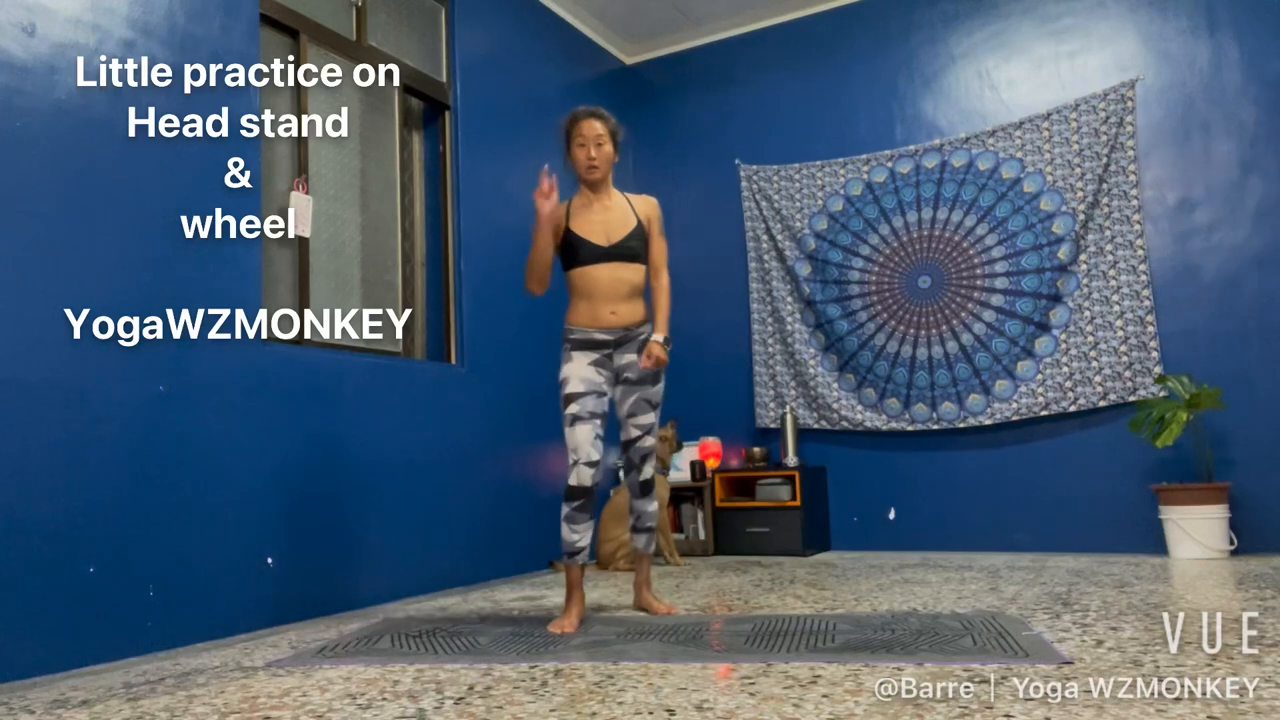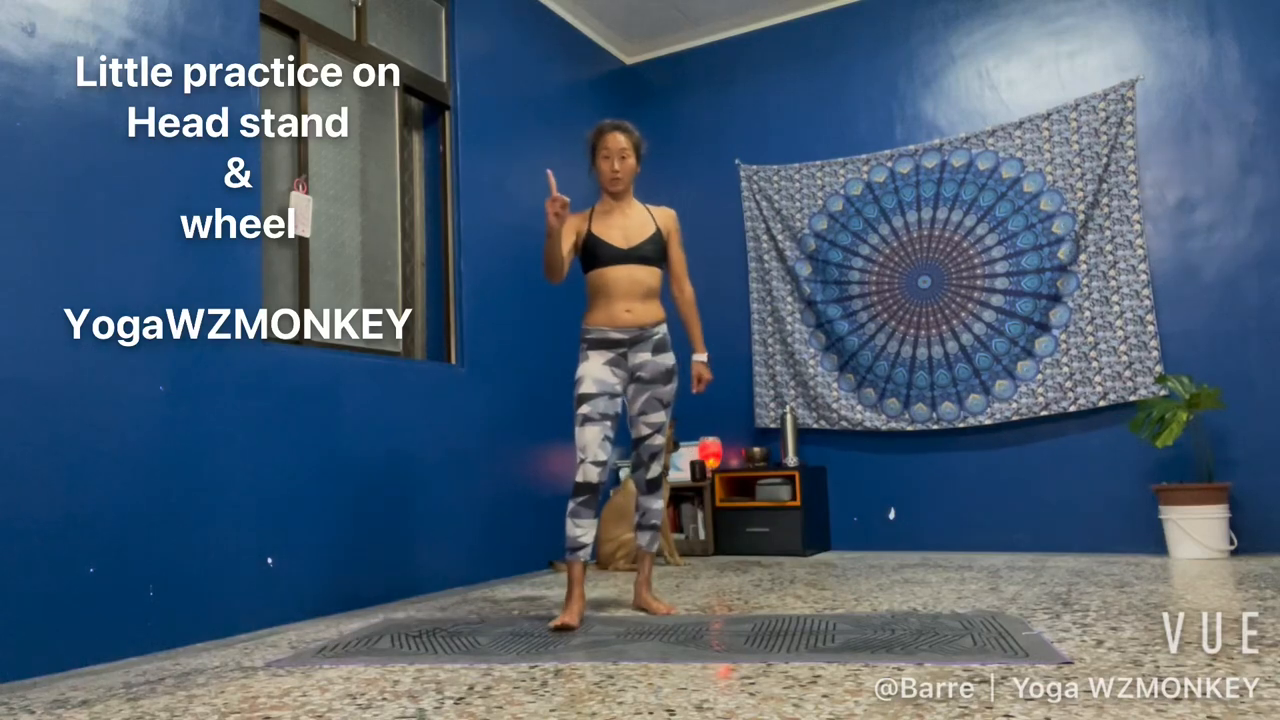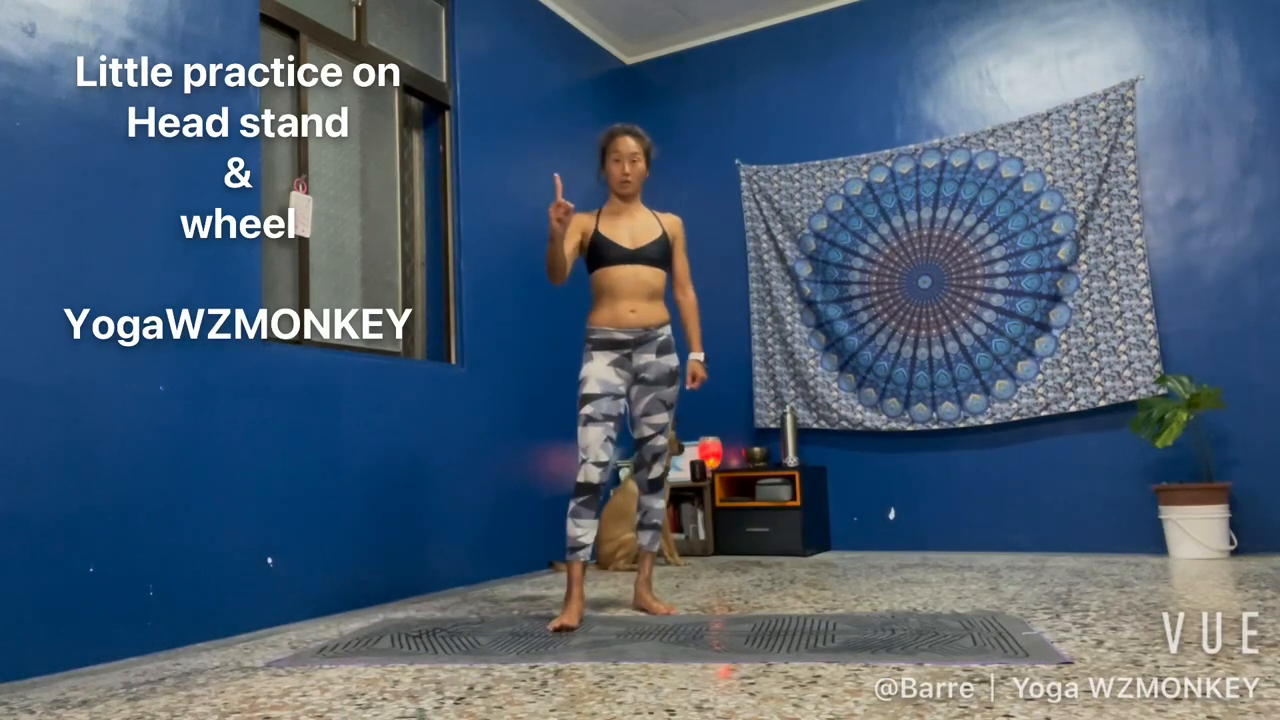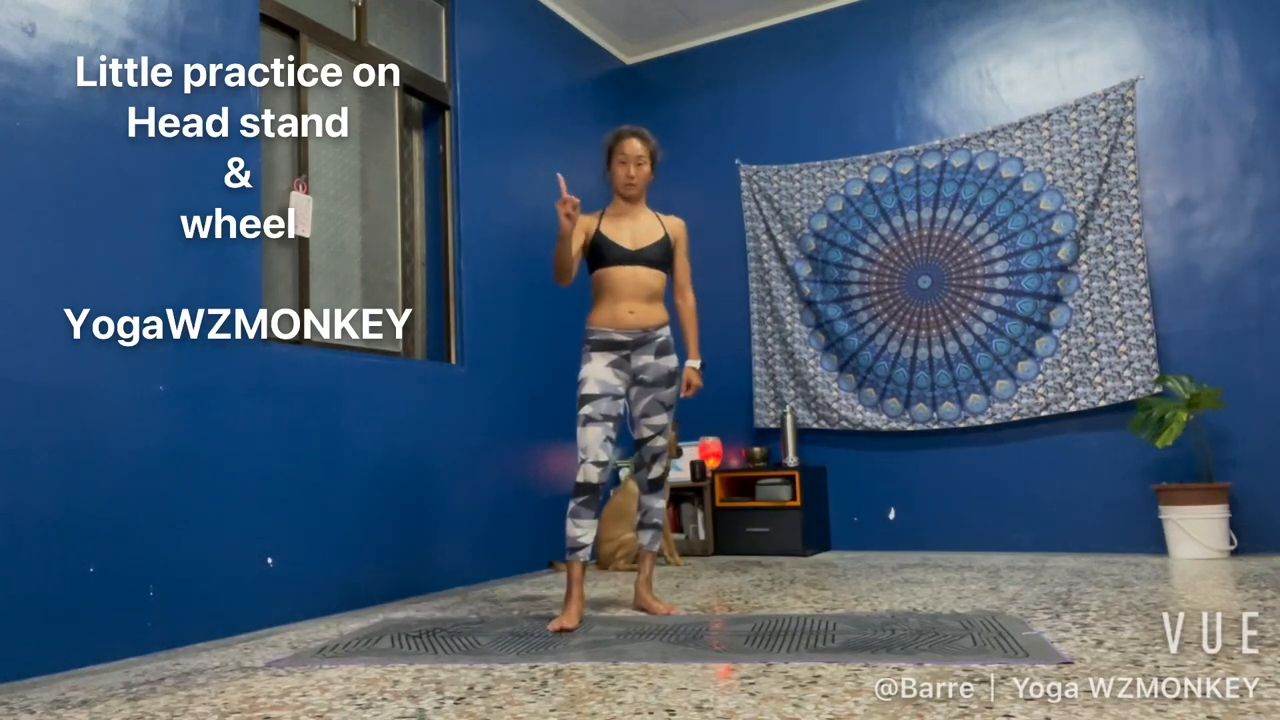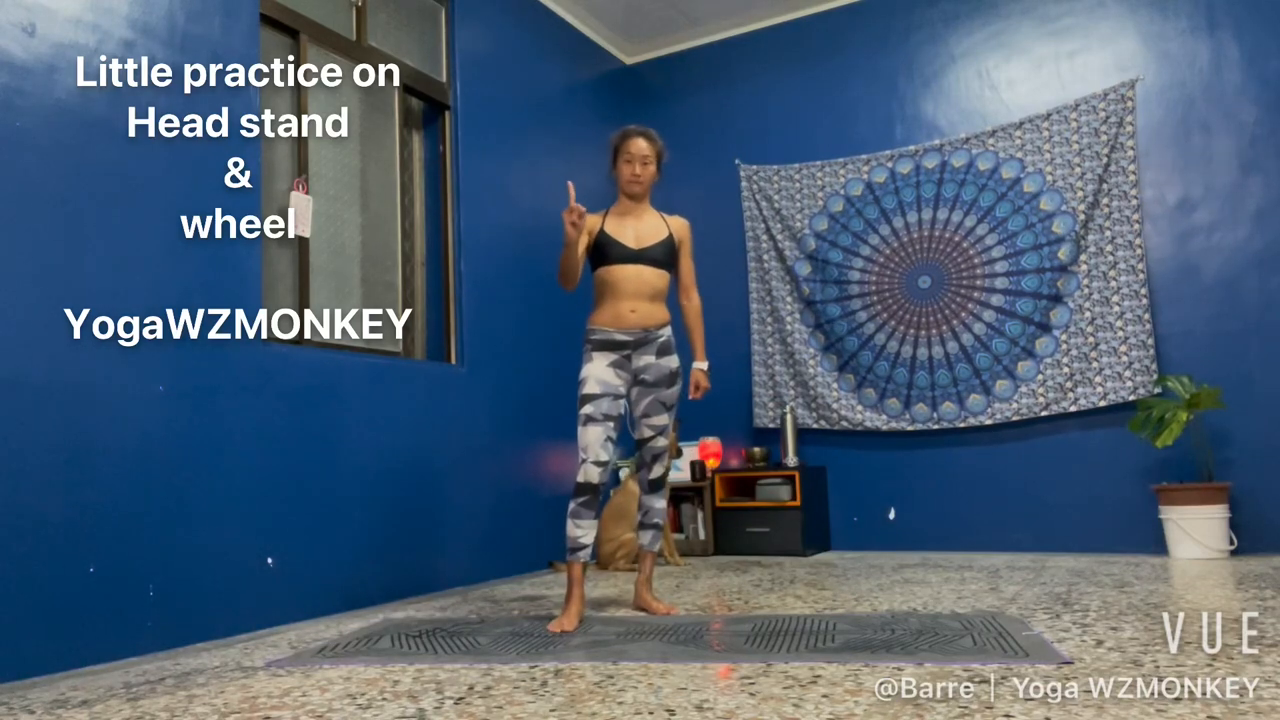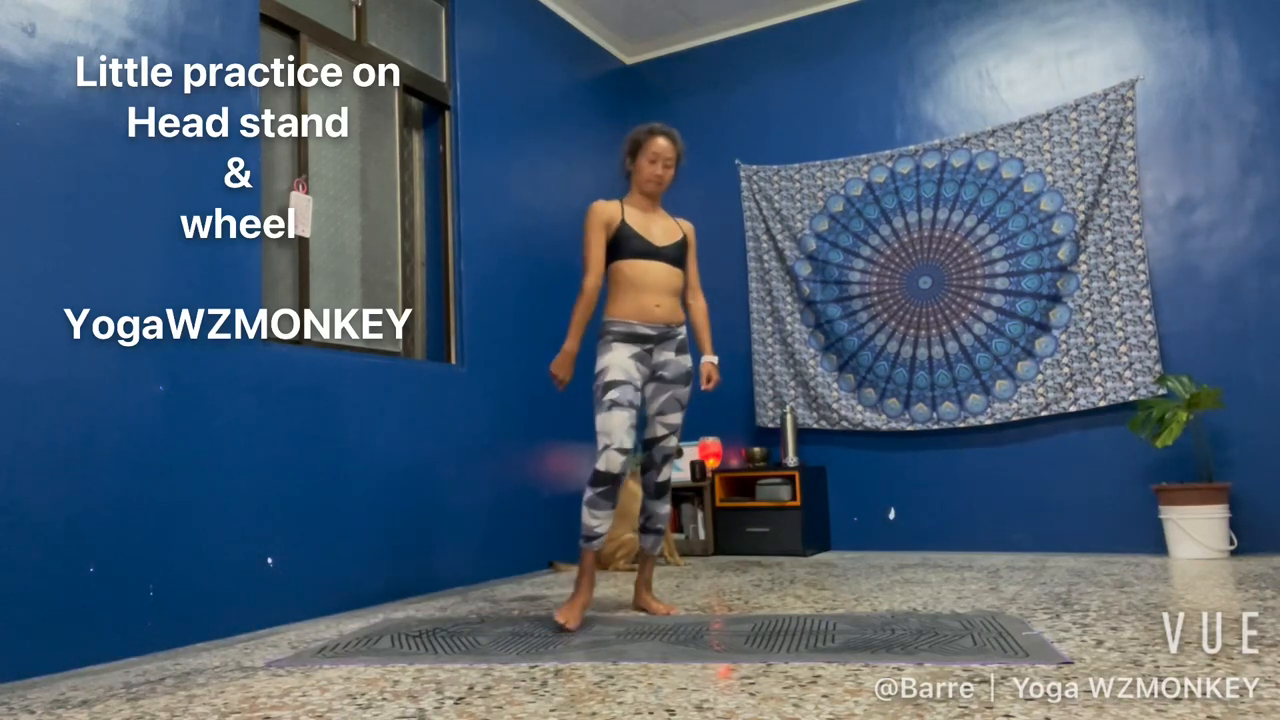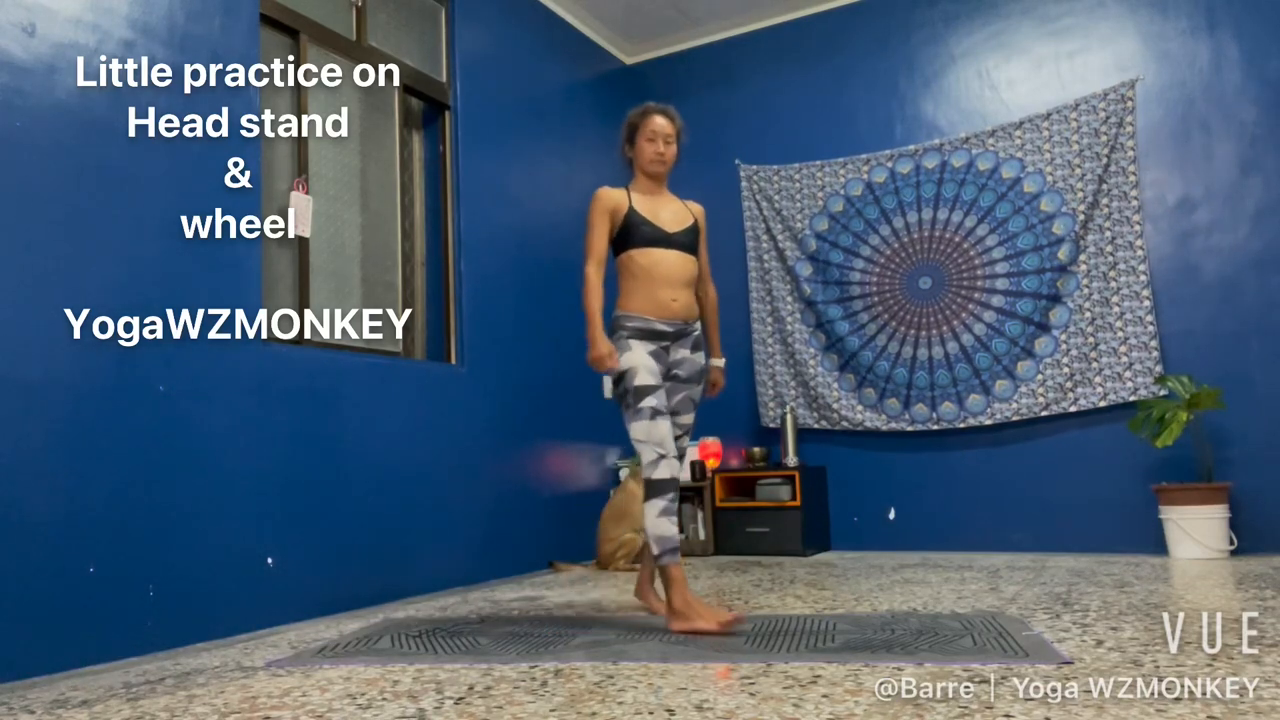
dt=0.4s
person 1, frame 1
left shoulder: (645, 208)
right shoulder: (556, 217)
left elbow: (660, 278)
right elbow: (536, 287)
left wrist: (660, 336)
right wrist: (544, 222)
left hip: (637, 345)
right hip: (584, 349)
left knee: (642, 467)
right knee: (582, 470)
left ankle: (643, 586)
right ankle: (574, 599)
person 1, frame 2
left shoulder: (664, 219)
right shoulder: (580, 223)
left elbow: (682, 288)
right elbow: (554, 275)
left wrist: (700, 353)
right wrist: (554, 230)
left hip: (654, 347)
right hip: (599, 349)
left knee: (651, 467)
right knee: (590, 468)
left ankle: (643, 586)
right ankle: (575, 596)
person 1, frame 3
left shoulder: (670, 224)
right shoulder: (585, 222)
left elbow: (684, 290)
right elbow: (557, 276)
left wrist: (696, 352)
right wrist: (556, 234)
left hip: (658, 347)
right hip: (604, 349)
left knee: (653, 467)
right knee: (591, 467)
left ankle: (644, 587)
right ankle: (574, 596)
person 1, frame 4
left shoulder: (673, 226)
right shoulder: (588, 223)
left elbow: (685, 295)
right elbow: (562, 277)
left wrist: (693, 359)
right wrist: (564, 229)
left hip: (657, 348)
right hip: (602, 349)
left knee: (653, 467)
right knee: (591, 467)
left ankle: (644, 586)
right ankle: (574, 597)
person 1, frame 5
left shoulder: (677, 227)
right shoulder: (594, 223)
left elbow: (690, 295)
right elbow: (567, 281)
left wrist: (700, 361)
right wrist: (570, 240)
left hip: (658, 349)
right hip: (604, 349)
left knee: (654, 468)
right knee: (591, 467)
left ankle: (644, 586)
right ankle: (575, 597)
person 1, frame 6
left shoulder: (684, 228)
right shoulder: (606, 211)
left elbow: (694, 294)
right elbow: (592, 280)
left wrist: (708, 354)
right wrist: (568, 348)
left hip: (674, 346)
right hip: (622, 341)
left knee: (661, 469)
right knee: (612, 456)
left ankle: (645, 586)
right ankle: (583, 586)
person 1, frame 7
left shoulder: (694, 211)
right shoulder: (610, 199)
right elbow: (593, 268)
left wrist: (715, 356)
right wrist: (596, 334)
left hip: (687, 341)
right hip: (637, 337)
left knee: (672, 466)
right knee: (659, 464)
left ankle: (647, 580)
right ankle: (683, 602)
